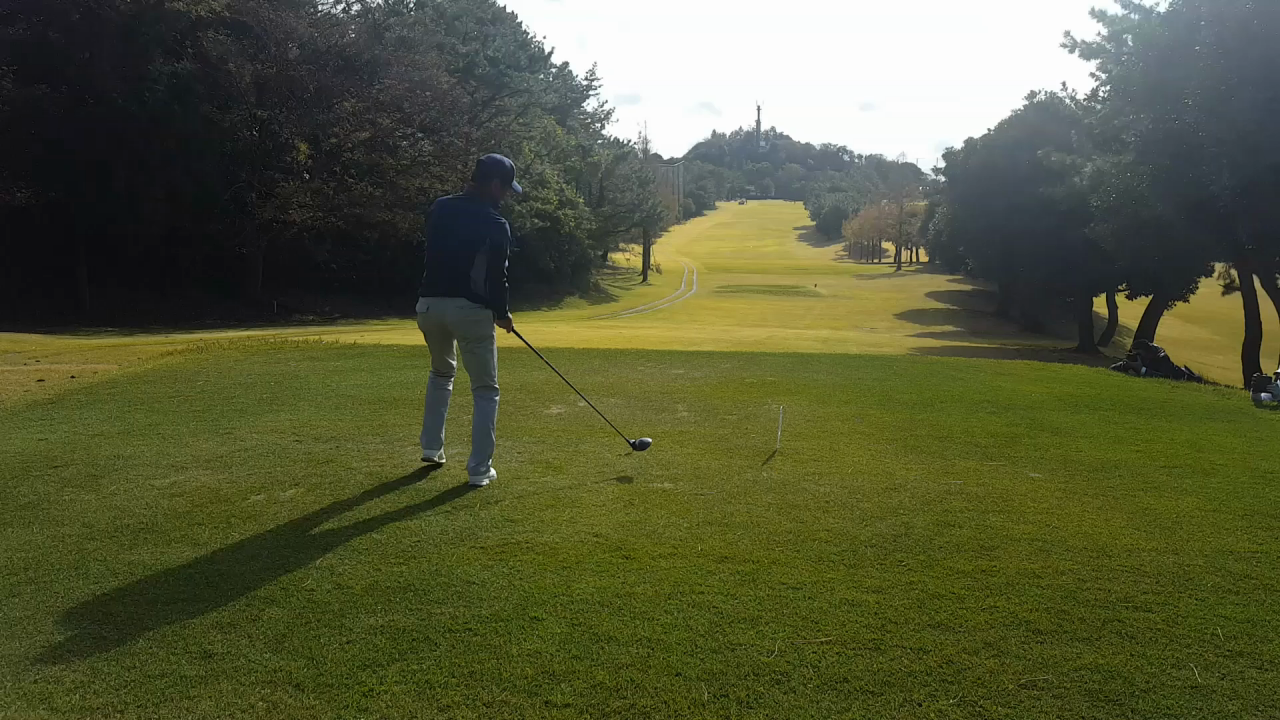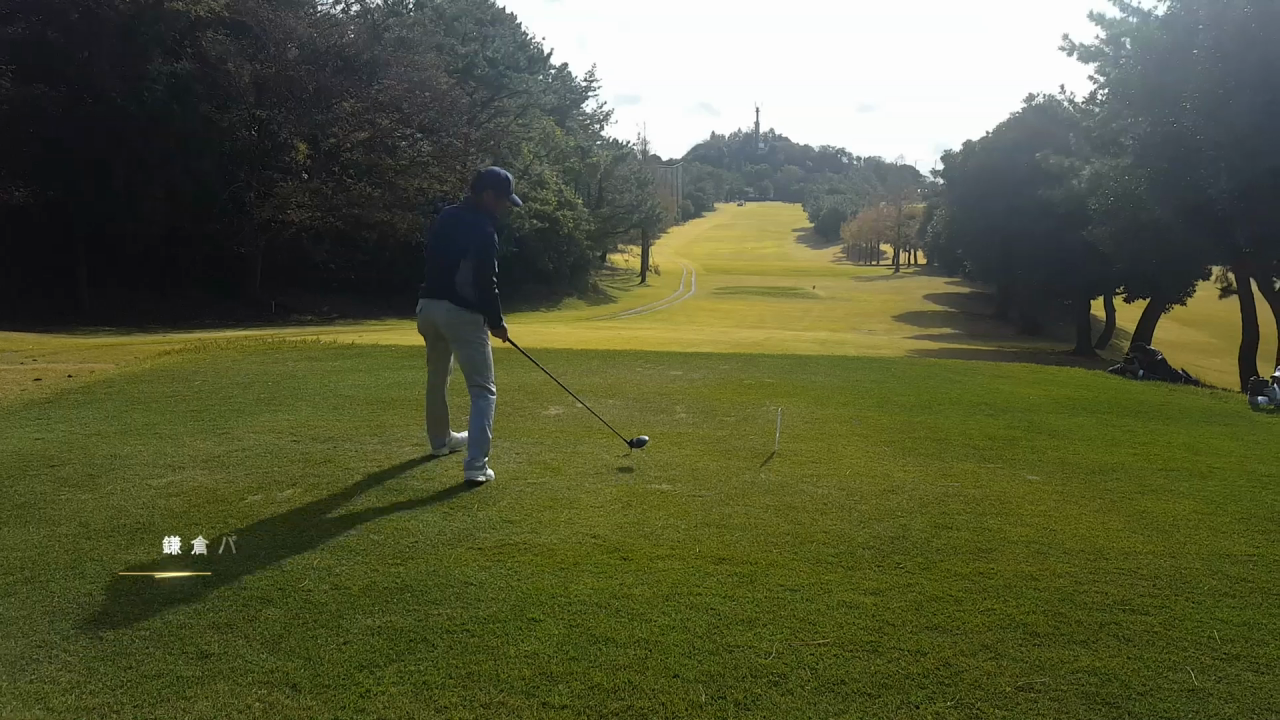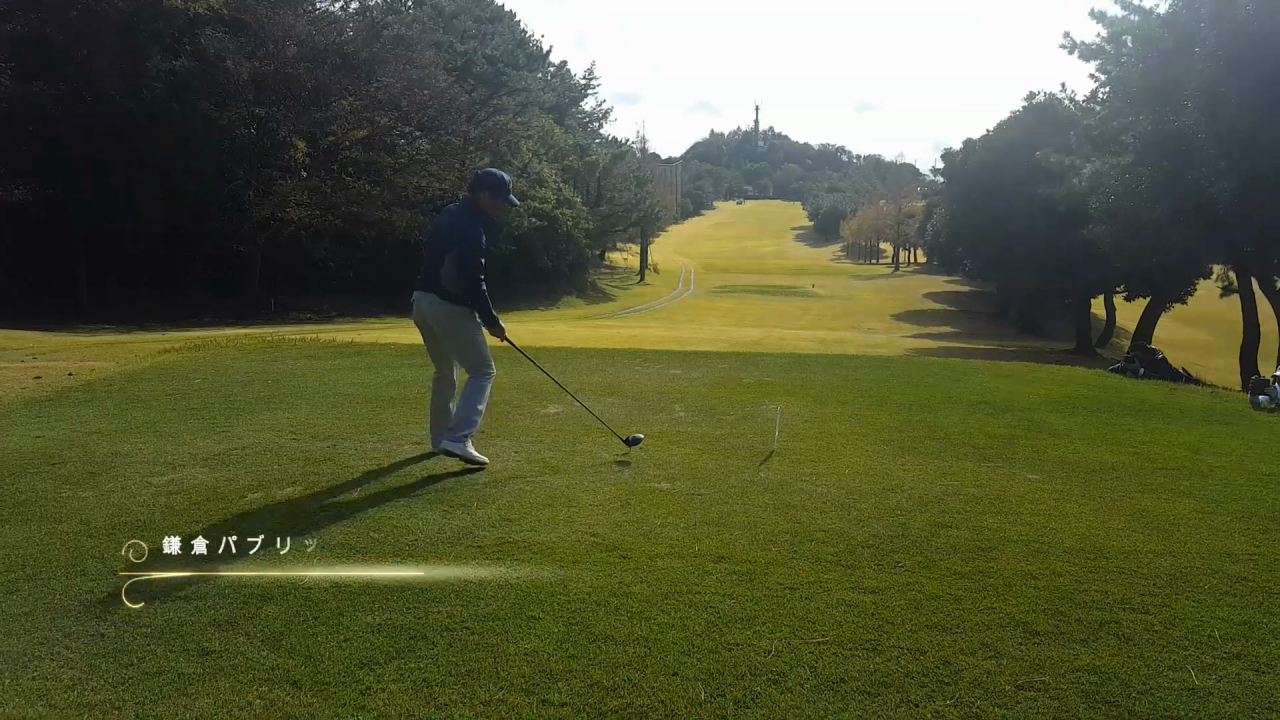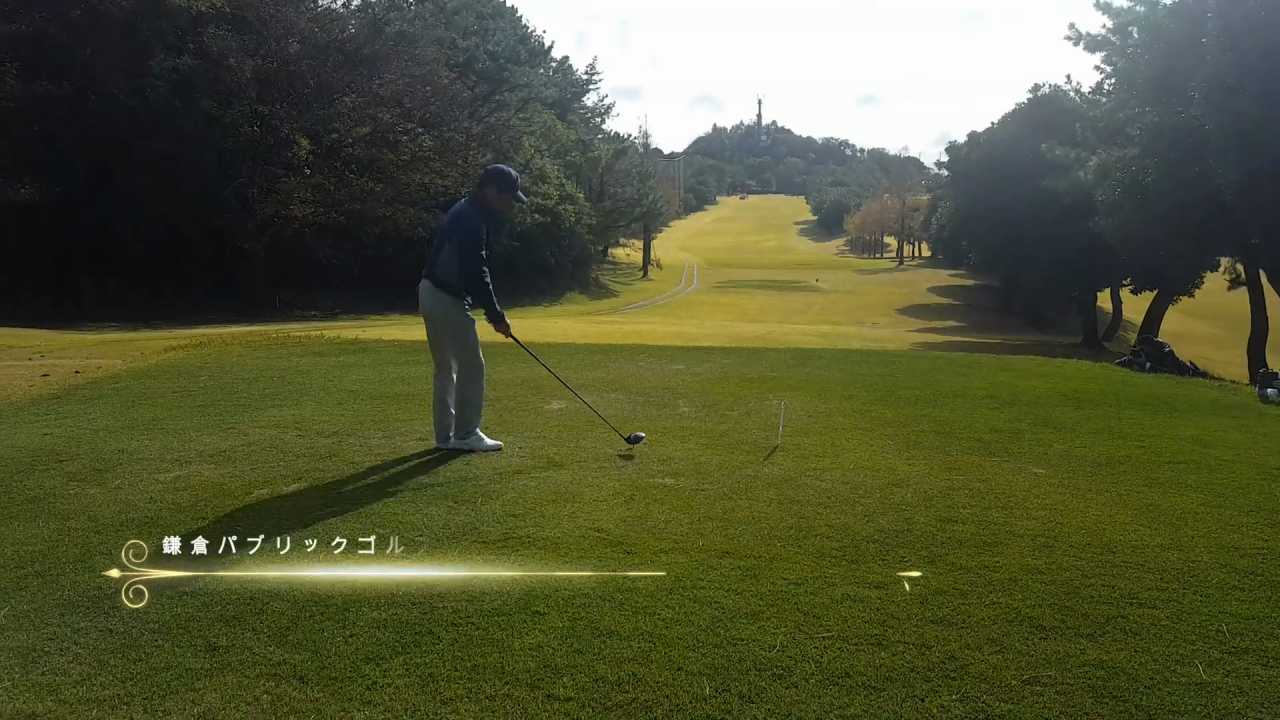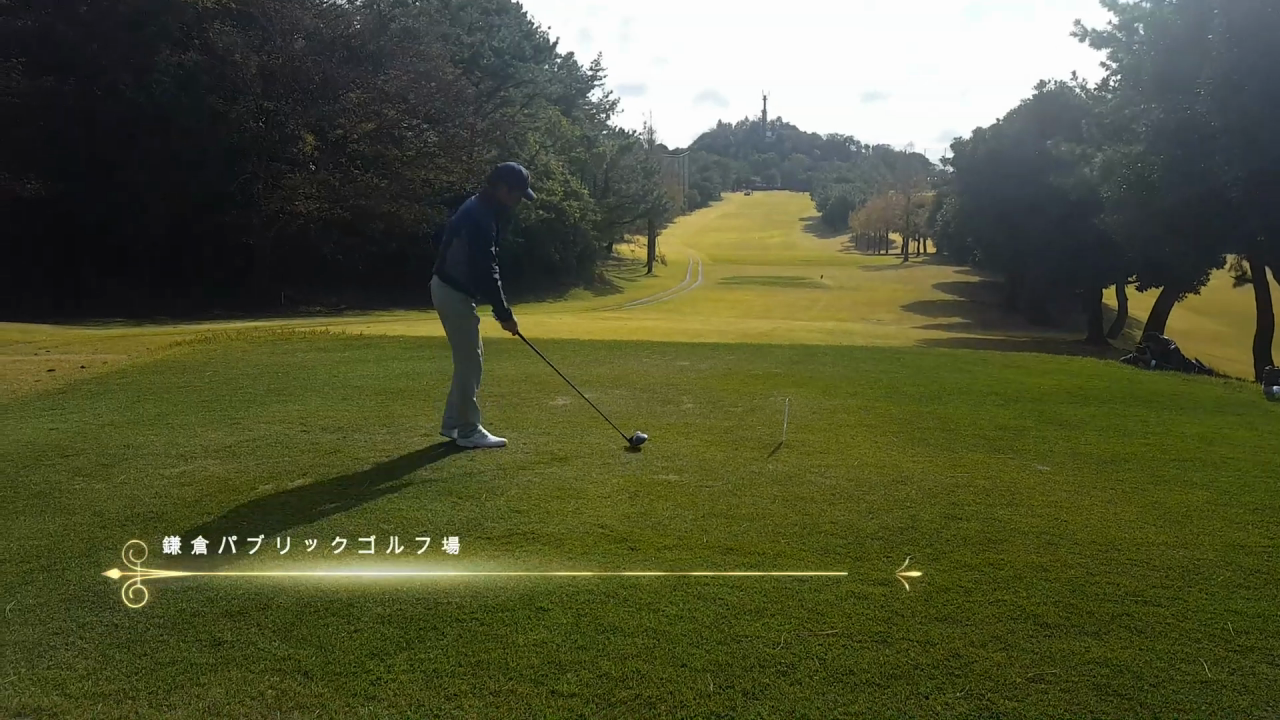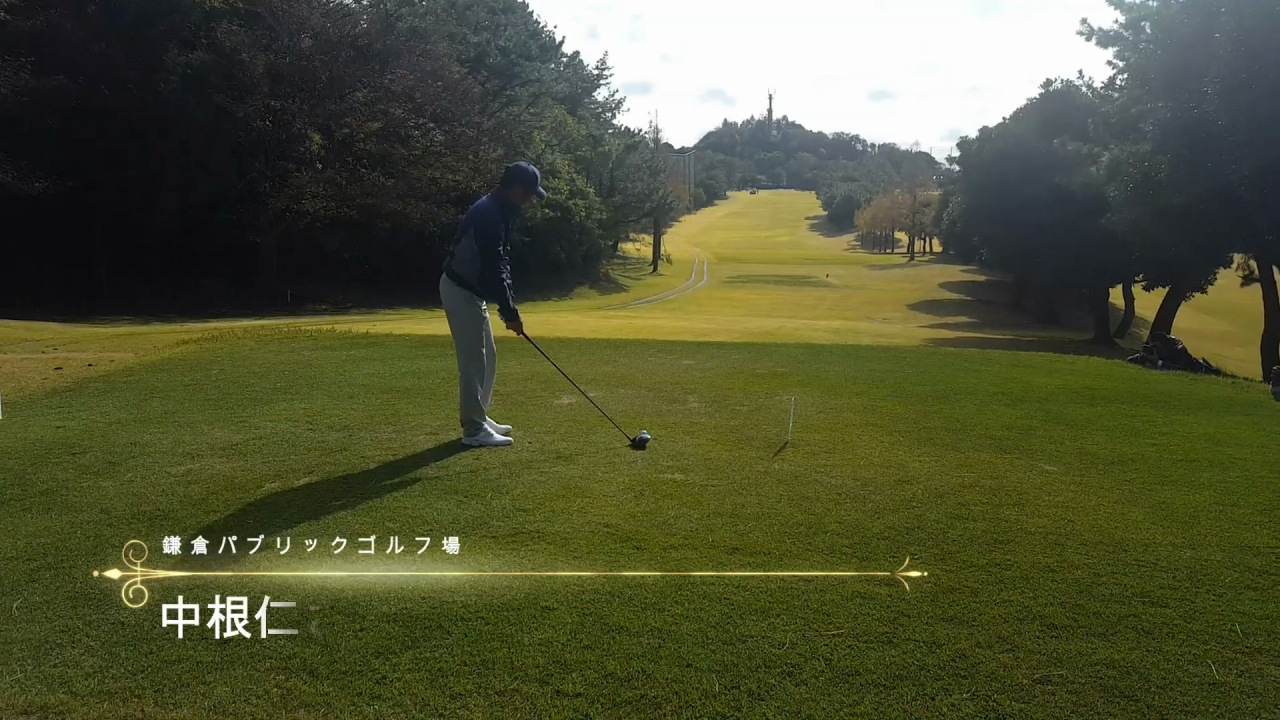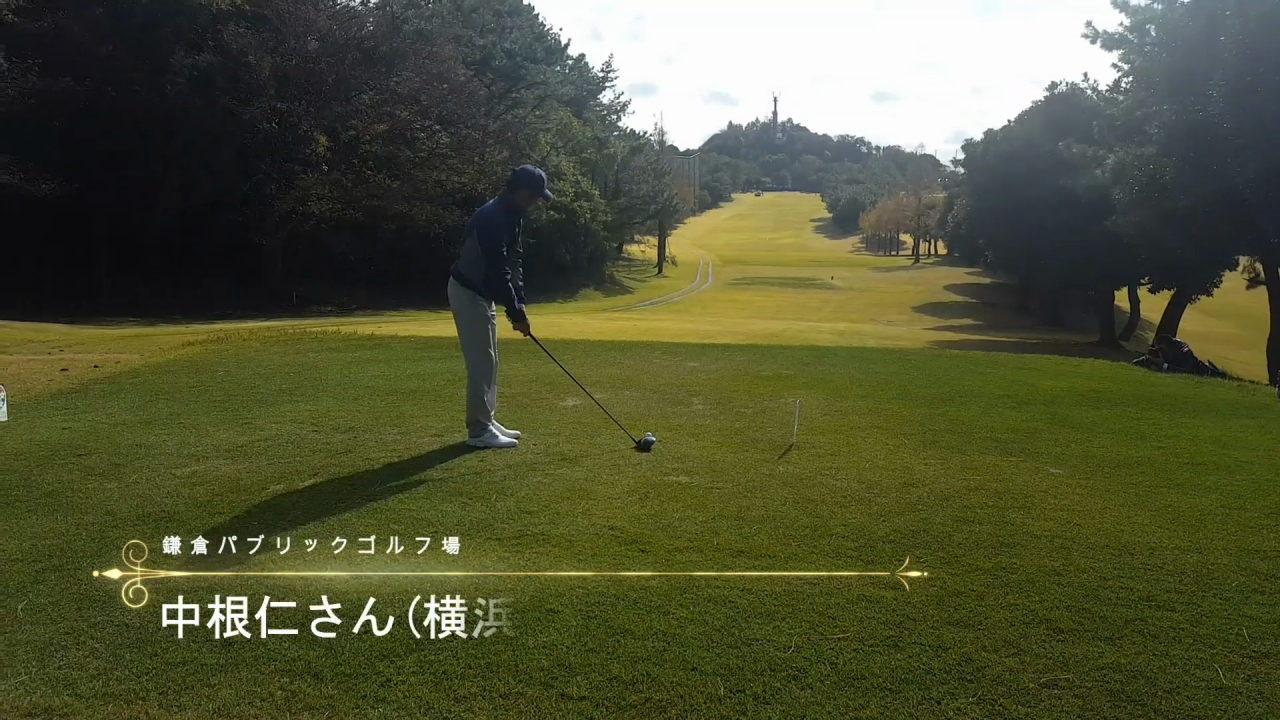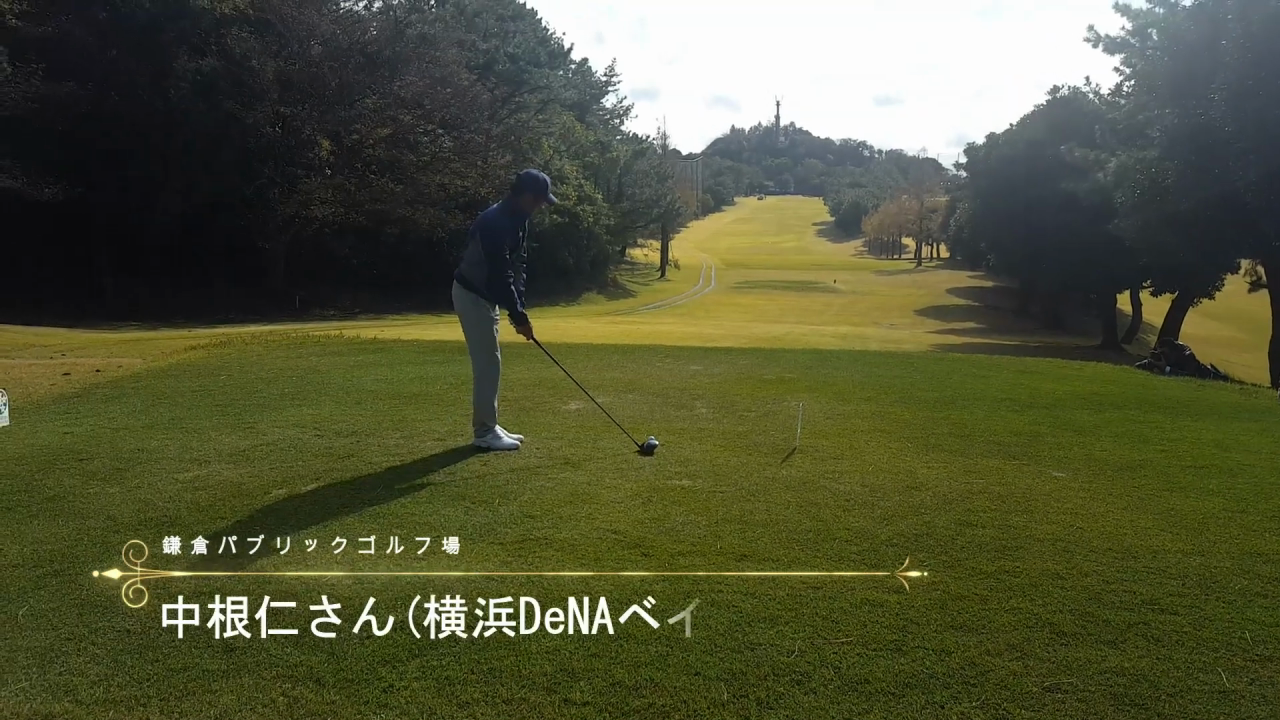
dt=0.2s
person 1, frame 1
left shoulder: (440, 207)
right shoulder: (495, 223)
left elbow: (433, 255)
right elbow: (497, 275)
right wrist: (502, 313)
left hip: (431, 303)
right hip: (470, 309)
left knee: (441, 374)
right knee: (485, 390)
left ankle: (431, 446)
right ankle: (479, 467)
person 1, frame 2
left shoulder: (447, 217)
right shoulder: (482, 232)
right elbow: (486, 284)
right wrist: (496, 322)
left hip: (428, 306)
right hip: (460, 312)
left knee: (438, 376)
right knee: (482, 389)
left ankle: (441, 440)
right ankle: (476, 462)
person 1, frame 3
left shoulder: (454, 215)
right shoulder: (469, 228)
right elbow: (473, 281)
left wrist: (484, 316)
right wrist: (491, 320)
left hip: (424, 301)
right hip: (447, 306)
left knee: (445, 371)
right knee: (482, 371)
left ankle: (442, 437)
right ankle: (456, 438)
person 1, frame 4
left shoulder: (469, 213)
right shoulder: (470, 221)
right elbow: (476, 274)
left wrist: (491, 311)
right wrist: (496, 316)
left hip: (435, 292)
right hip: (447, 297)
left knee: (446, 367)
right knee: (471, 366)
left ankle: (446, 434)
right ankle: (465, 434)
person 1, frame 5
left shoulder: (483, 210)
right shoulder: (479, 217)
left elbow: (485, 266)
right elbow: (485, 271)
left wrist: (500, 308)
right wrist: (503, 313)
left hip: (455, 289)
right hip: (454, 292)
left knee: (469, 359)
right knee: (470, 361)
left ankle: (454, 422)
right ankle: (467, 430)
person 1, frame 6
left shoulder: (499, 212)
right shoulder: (488, 216)
left elbow: (499, 262)
right elbow: (493, 269)
left wrist: (509, 305)
right wrist: (509, 312)
left hip: (471, 289)
right hip: (461, 290)
left knee: (486, 356)
right knee: (473, 359)
left ankle: (479, 419)
right ankle: (473, 429)
person 1, frame 7
left shoulder: (511, 216)
right shoulder: (491, 218)
left elbow: (513, 262)
right elbow: (498, 270)
left wrist: (519, 303)
right wrist: (515, 312)
left hip: (482, 292)
right hip: (468, 291)
left knee: (487, 360)
right knee: (480, 360)
left ankle: (485, 423)
right ankle: (479, 430)
person 1, frame 8
left shoulder: (517, 221)
right shoulder: (494, 222)
left elbow: (517, 267)
right elbow: (500, 274)
left wrist: (520, 308)
right wrist: (518, 315)
left hip: (486, 296)
right hip: (472, 294)
left knee: (491, 362)
right knee: (486, 362)
left ankle: (490, 426)
right ankle: (484, 431)
